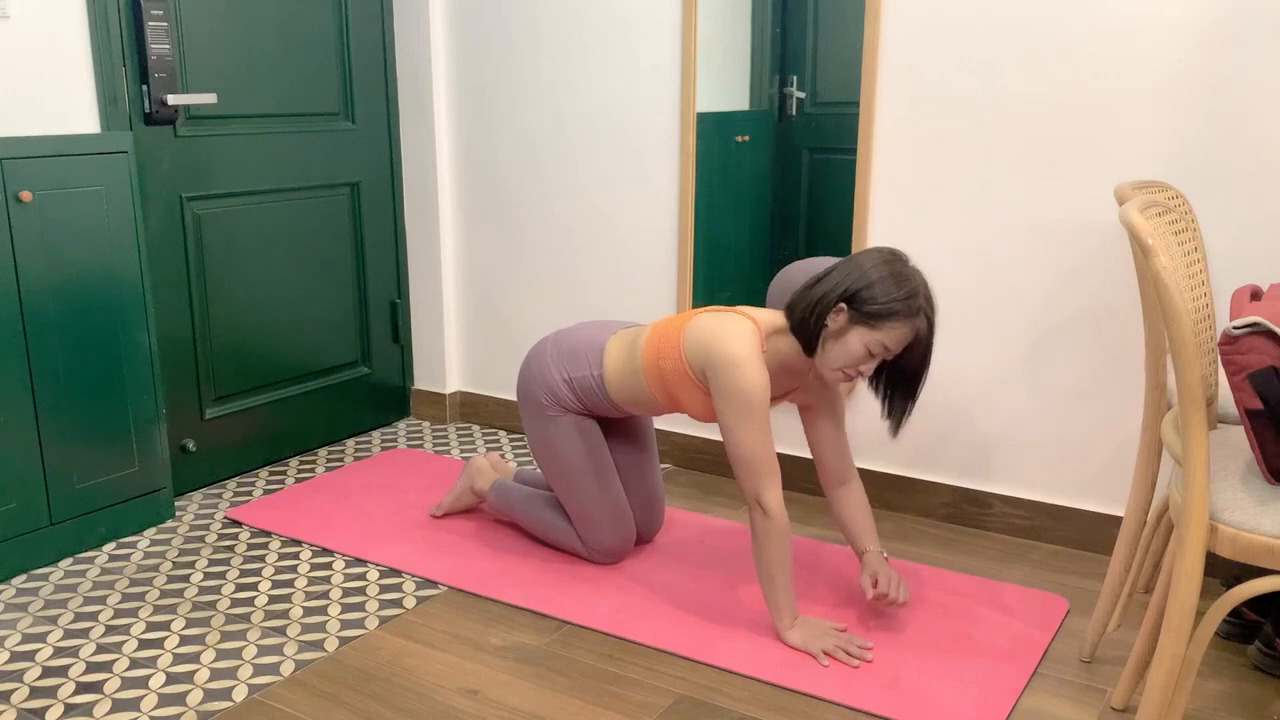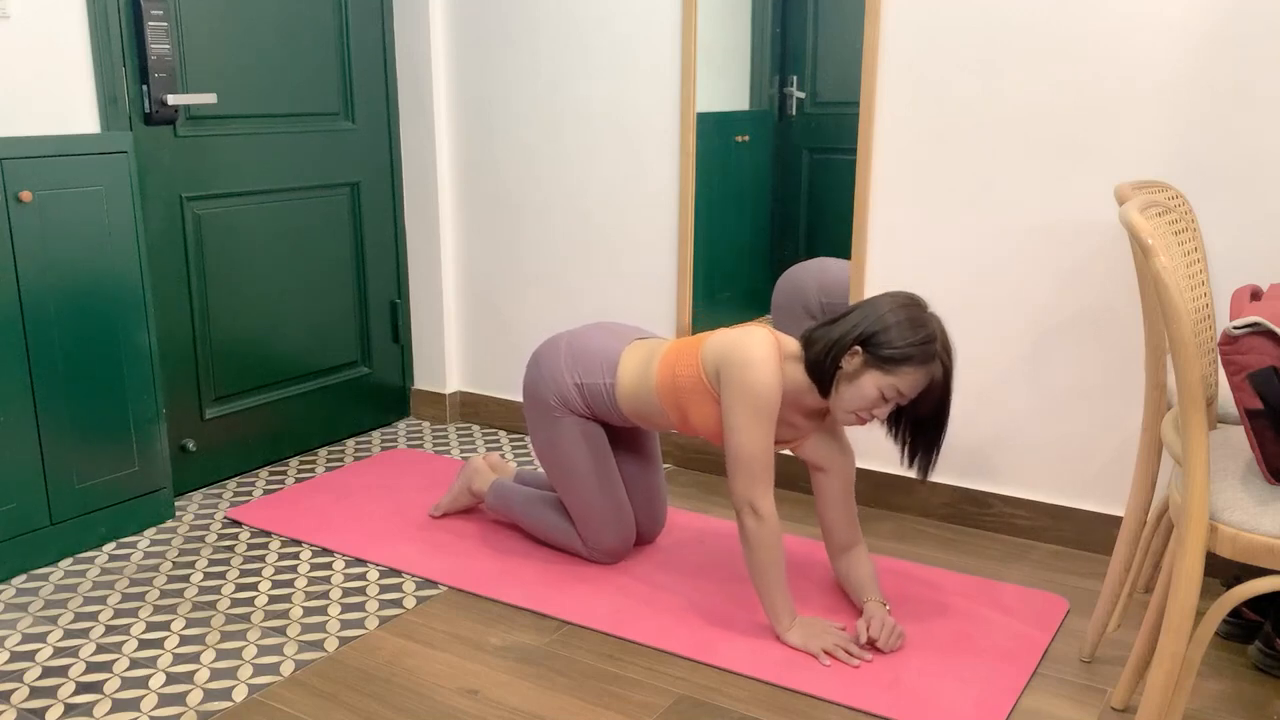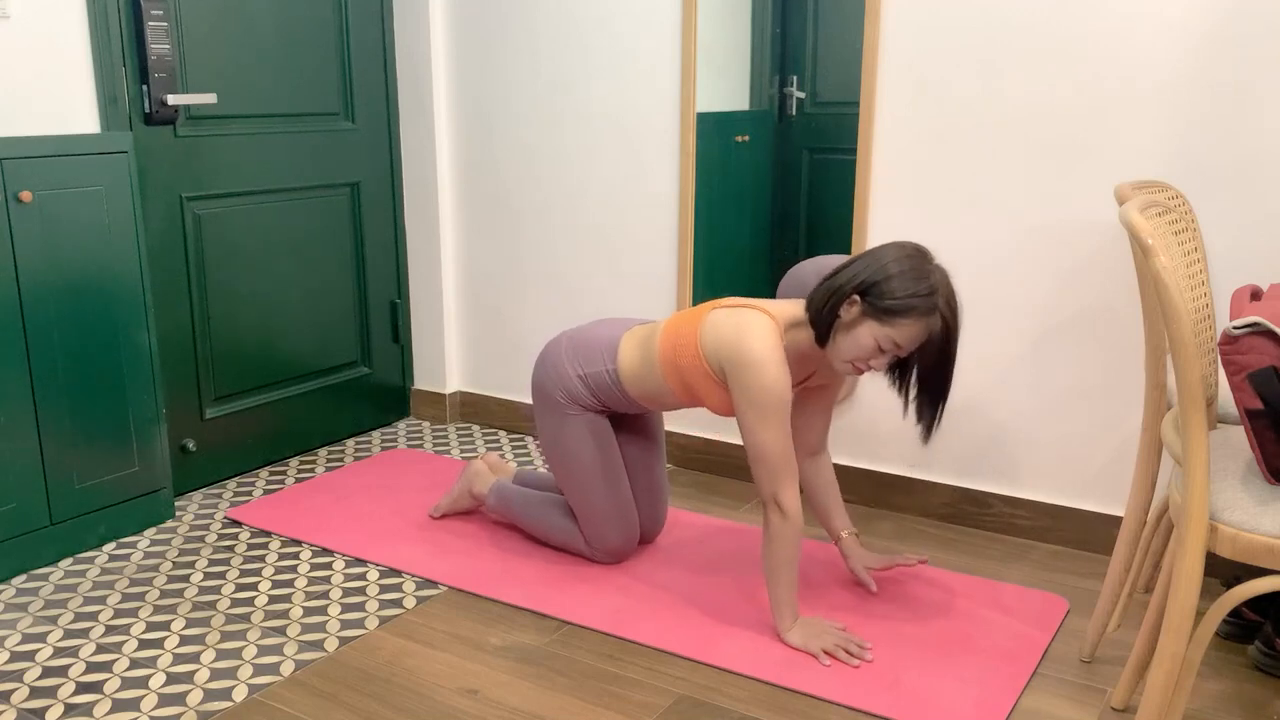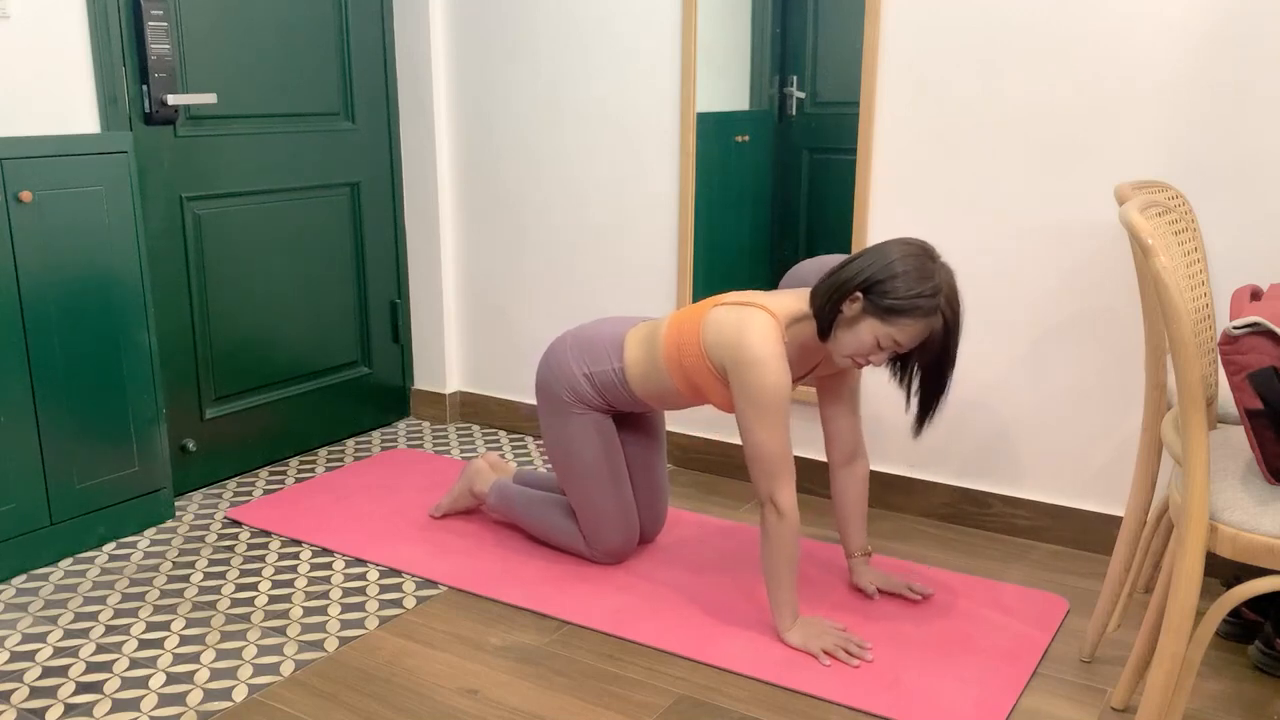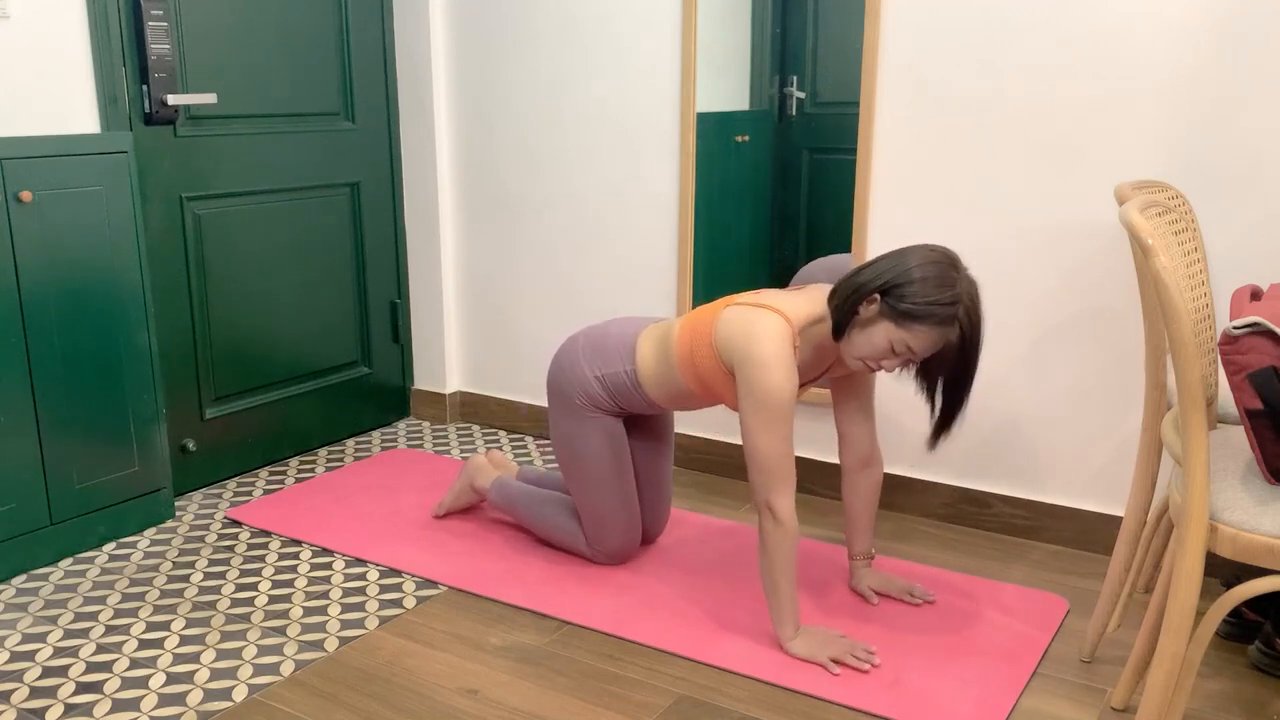
dt=1s
person 1, frame 1
left shoulder: (815, 373)
right shoulder: (739, 353)
left elbow: (840, 480)
right elbow: (764, 502)
left wrist: (872, 556)
right wrist: (789, 623)
left hip: (611, 379)
right hip: (558, 382)
left knee: (645, 527)
right knee: (608, 543)
left ankle: (508, 473)
right ankle: (485, 483)
person 1, frame 2
left shoulder: (824, 439)
right shoulder: (757, 364)
left elbow: (846, 548)
right elbow: (754, 509)
left wrist: (874, 604)
right wrist: (788, 624)
left hip: (617, 365)
right hip: (565, 380)
left knee: (646, 530)
right knee: (608, 544)
left ankle: (503, 473)
right ankle: (484, 484)
person 1, frame 3
left shoulder: (829, 351)
right shoulder: (760, 352)
left elbow: (809, 454)
right elbow: (781, 502)
left wrist: (849, 544)
right wrist: (789, 623)
left hip: (623, 376)
right hip: (571, 380)
left knee: (646, 529)
right knee: (611, 544)
left ankle: (505, 473)
right ankle: (484, 487)
person 1, frame 4
left shoulder: (835, 336)
right shoulder: (760, 347)
left elbow: (848, 458)
right elbow: (777, 500)
left wrist: (860, 562)
right wrist: (789, 623)
left hip: (628, 378)
right hip: (577, 379)
left knee: (647, 528)
right knee: (611, 543)
left ankle: (505, 473)
right ankle: (484, 485)
person 1, frame 5
left shoulder: (850, 330)
right shoulder: (770, 346)
left elbow: (862, 460)
right elbow: (775, 506)
left wrist: (862, 565)
right wrist: (791, 633)
left hip: (640, 379)
right hip: (589, 379)
left knee: (647, 530)
right knee: (612, 545)
left ankle: (506, 470)
right ankle: (486, 480)
